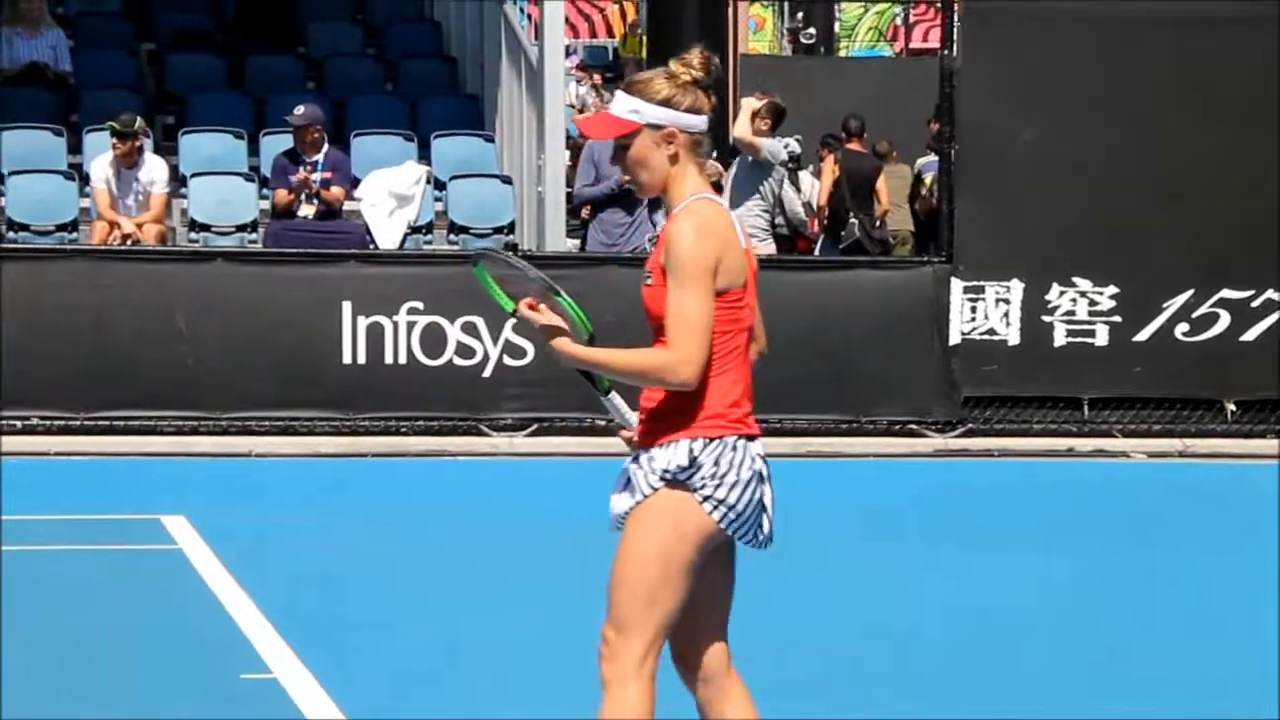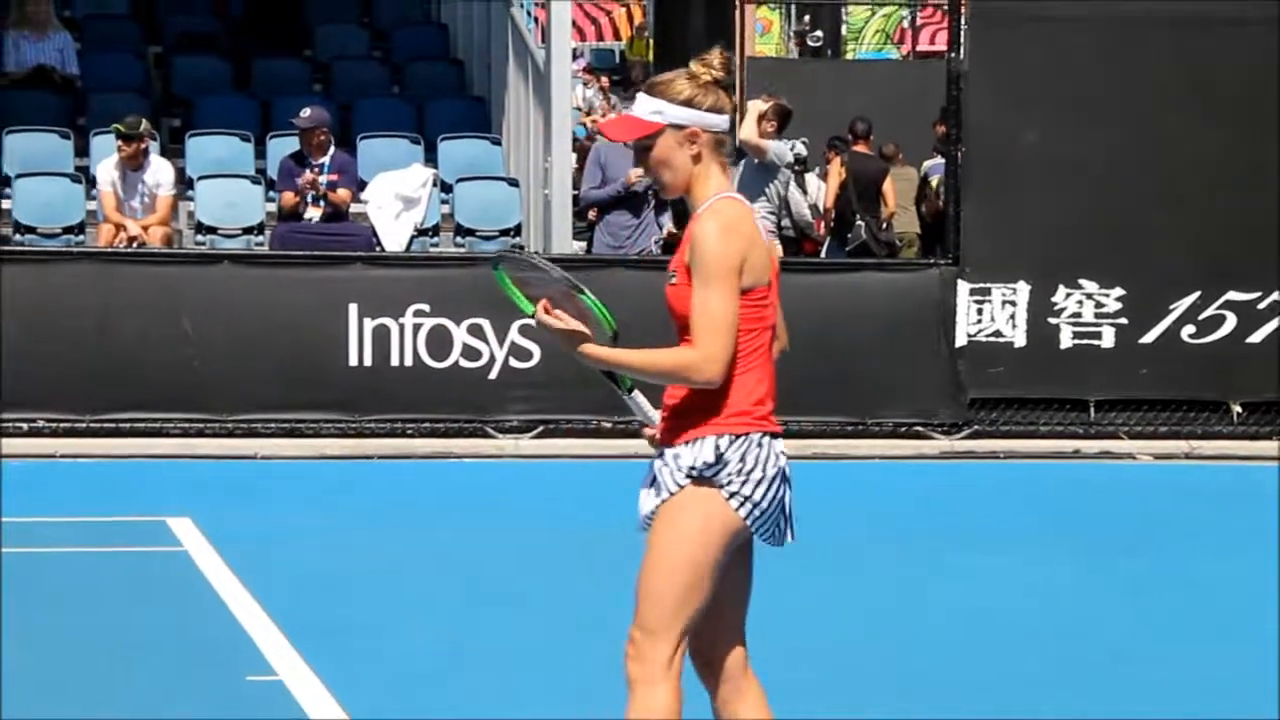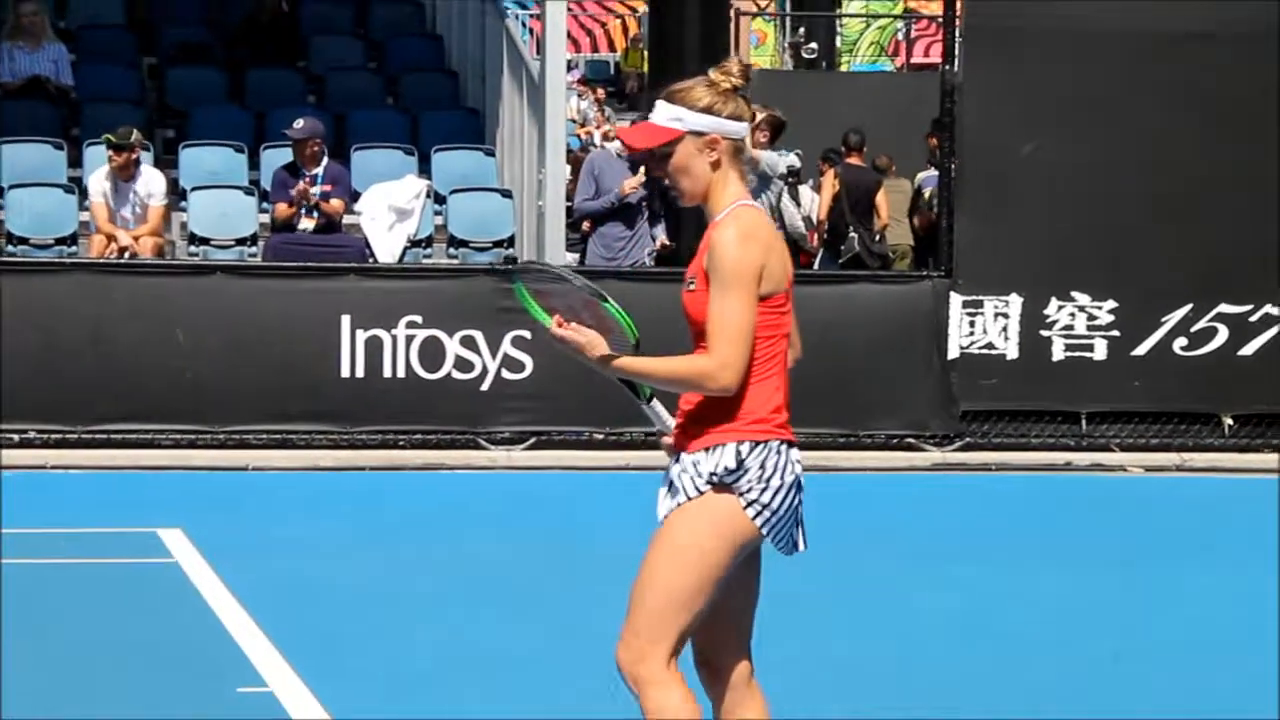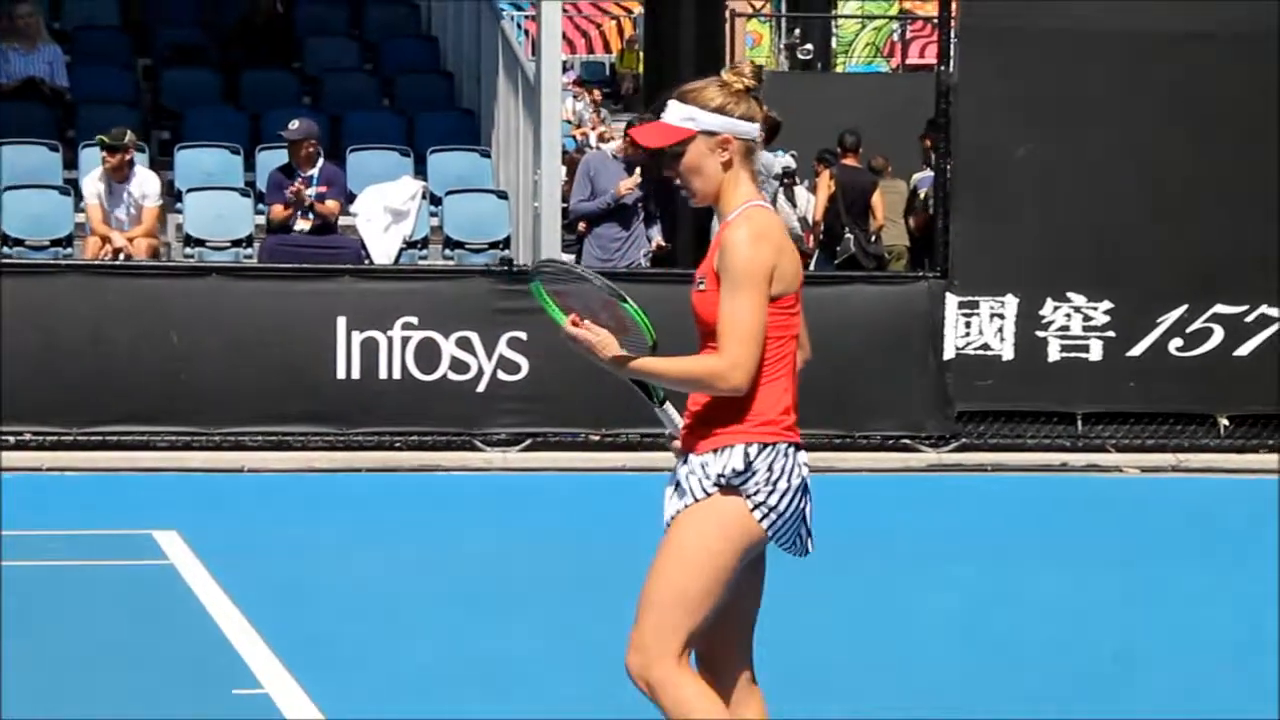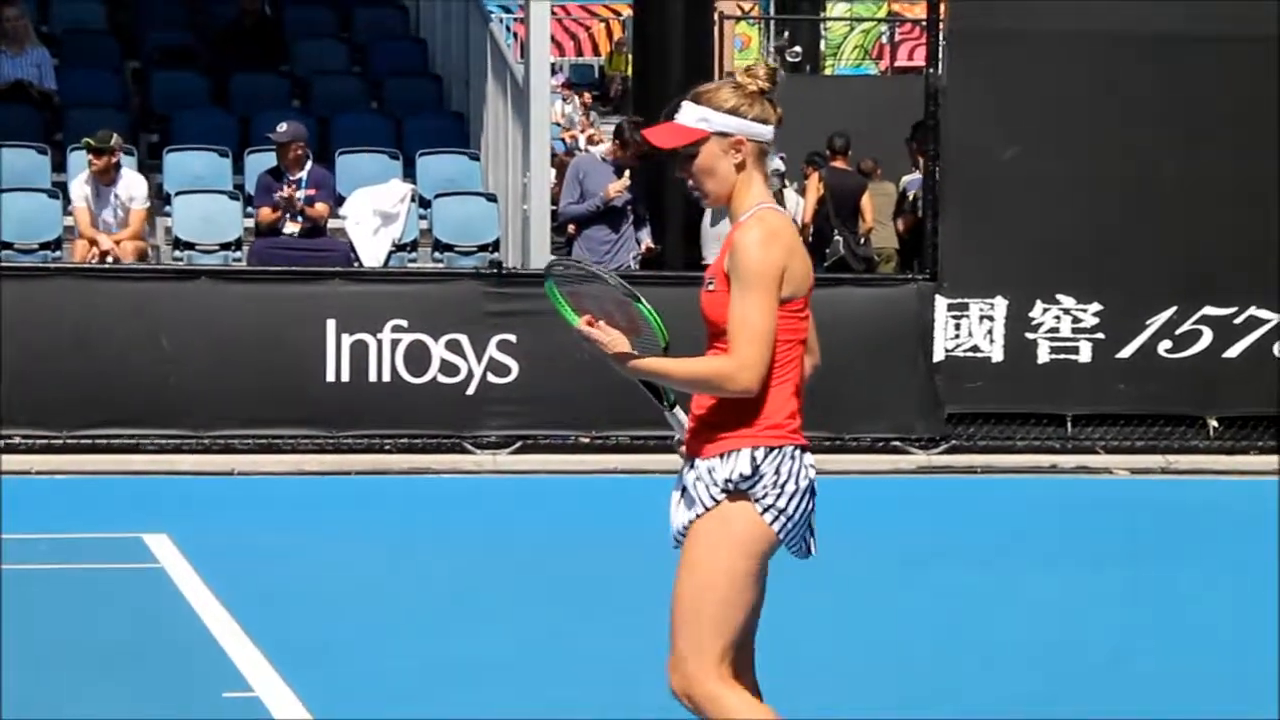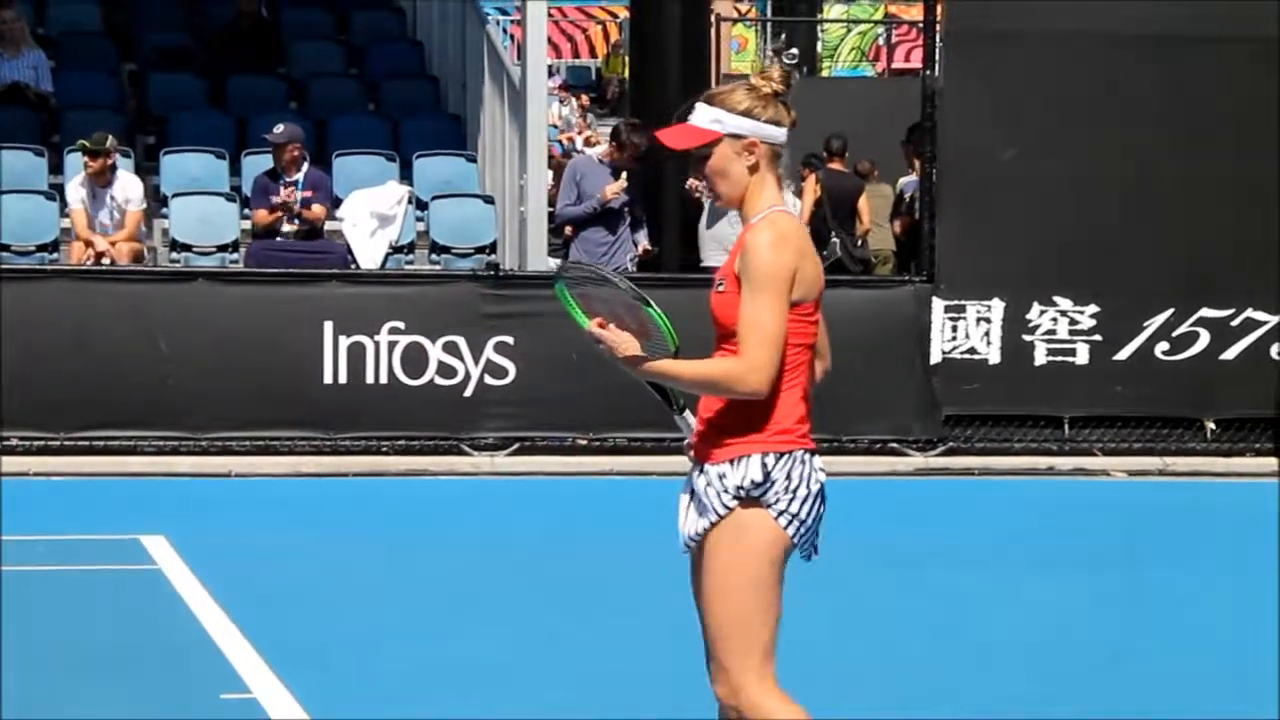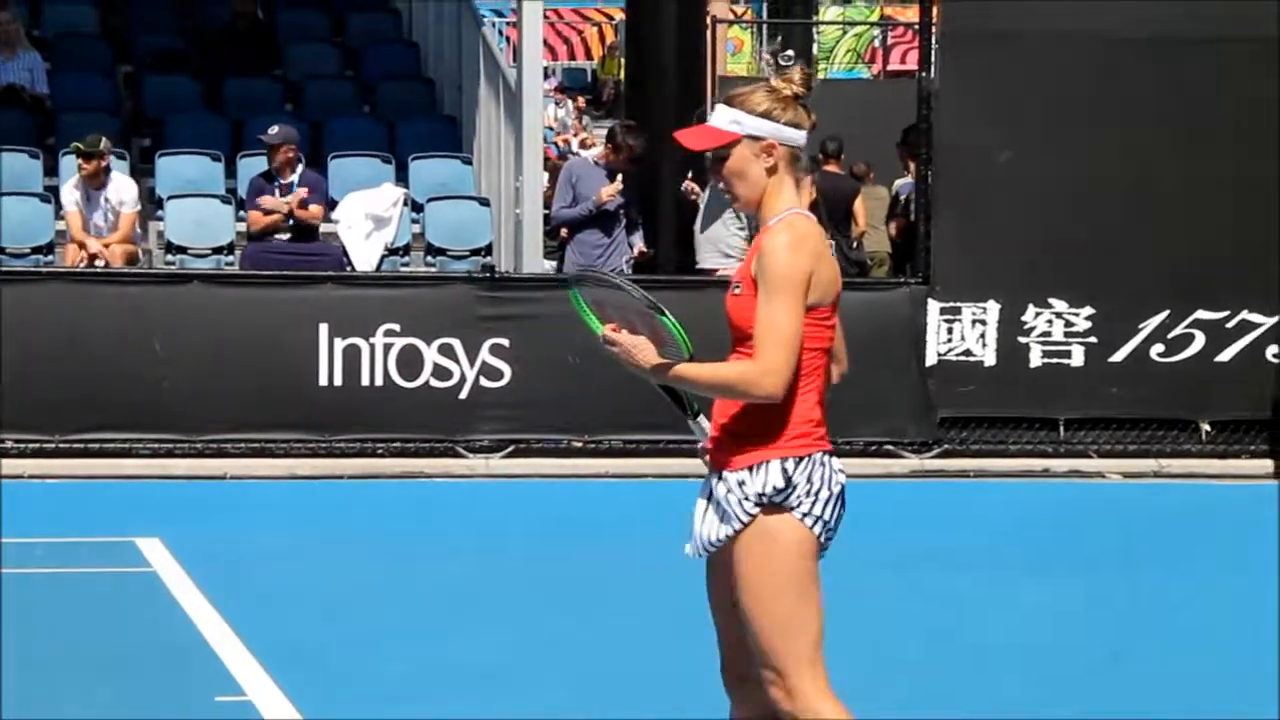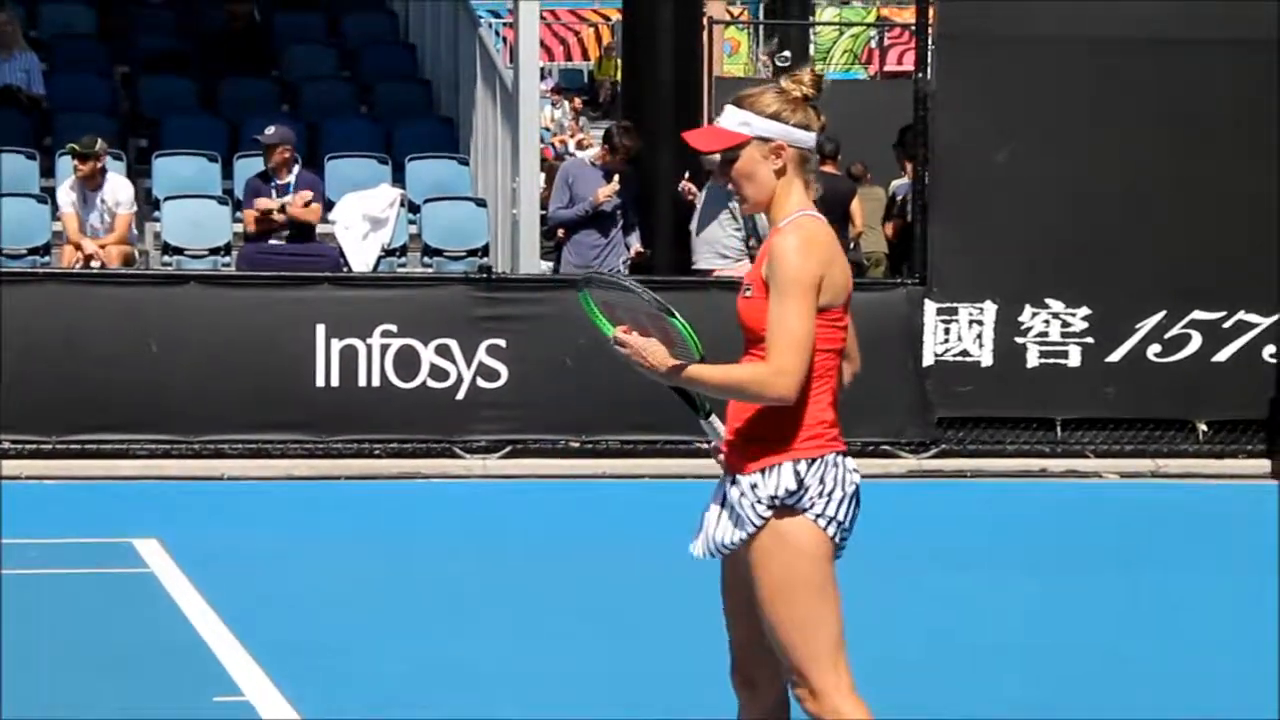
dt=0.1s
person 1, frame 1
left shoulder: (691, 227)
right shoulder: (711, 221)
left elbow: (681, 365)
right elbow: (751, 341)
left wrist: (570, 349)
left hip: (693, 462)
right hip: (702, 456)
left knee: (623, 655)
right knee: (702, 660)
person 1, frame 2
left shoulder: (715, 226)
right shoulder: (734, 220)
left elbow: (706, 363)
right elbow: (774, 340)
left wrist: (594, 351)
left hip: (716, 458)
right hip: (722, 455)
left knee: (649, 656)
right knee: (721, 661)
person 1, frame 3
left shoulder: (735, 234)
right shoulder: (743, 229)
left elbow: (722, 371)
right elbow: (786, 348)
left wrist: (609, 359)
left hip: (733, 467)
right hip: (727, 464)
left knee: (642, 655)
person 1, frame 4
left shoulder: (746, 233)
right shoulder: (754, 230)
left elbow: (732, 370)
right elbow: (796, 350)
left wrist: (620, 359)
left hip: (739, 467)
right hip: (734, 465)
left knee: (654, 659)
person 1, frame 5
left shoulder: (758, 235)
right shoulder: (760, 233)
left elbow: (743, 372)
right elbow: (807, 355)
left wrist: (632, 360)
left hip: (745, 472)
right hip: (730, 468)
person 1, frame 6
left shoulder: (769, 238)
right shoulder: (773, 235)
left elbow: (752, 374)
right elbow: (817, 360)
left wrist: (642, 362)
left hip: (755, 476)
right hip: (739, 472)
person 1, frame 7
left shoulder: (787, 240)
right shoulder: (790, 238)
left elbow: (768, 377)
right elbow: (834, 364)
left wrist: (658, 366)
left hip: (774, 481)
right hip: (751, 479)
person 1, frame 8
left shoulder: (796, 242)
right shoulder: (801, 240)
left elbow: (780, 379)
right elbow: (847, 363)
left wrist: (669, 367)
left hip: (787, 482)
right hip: (765, 481)
